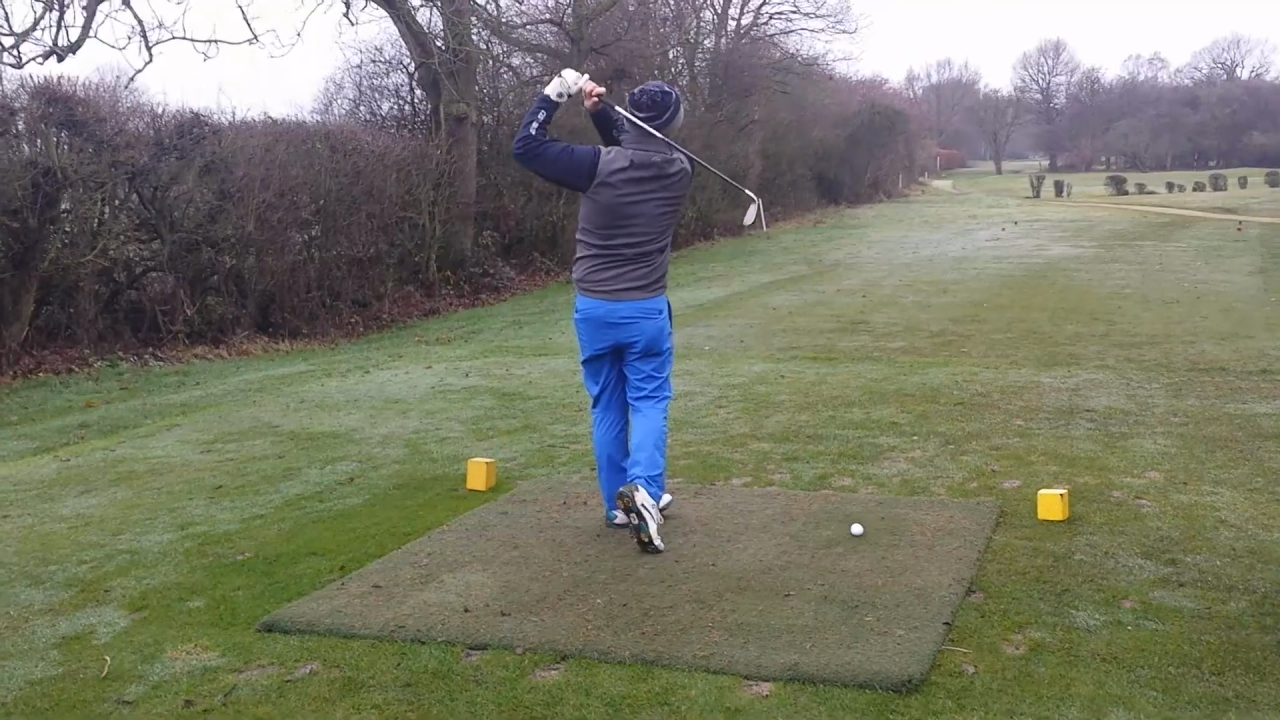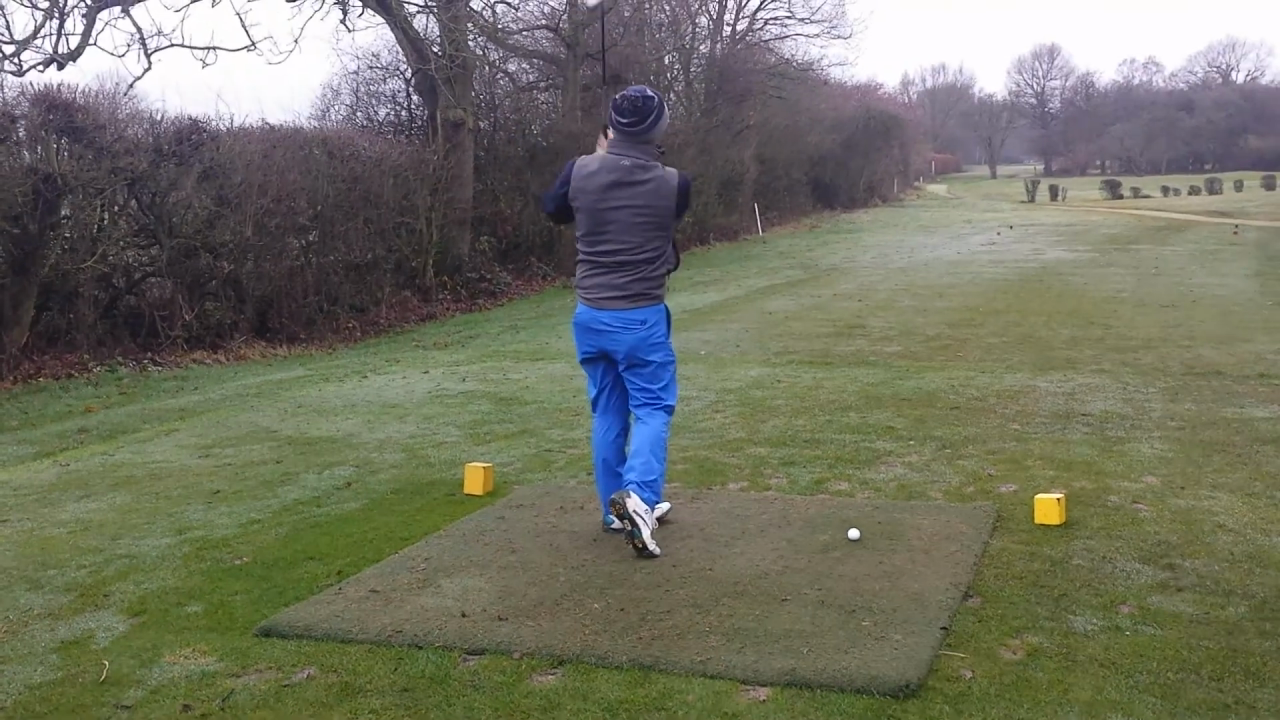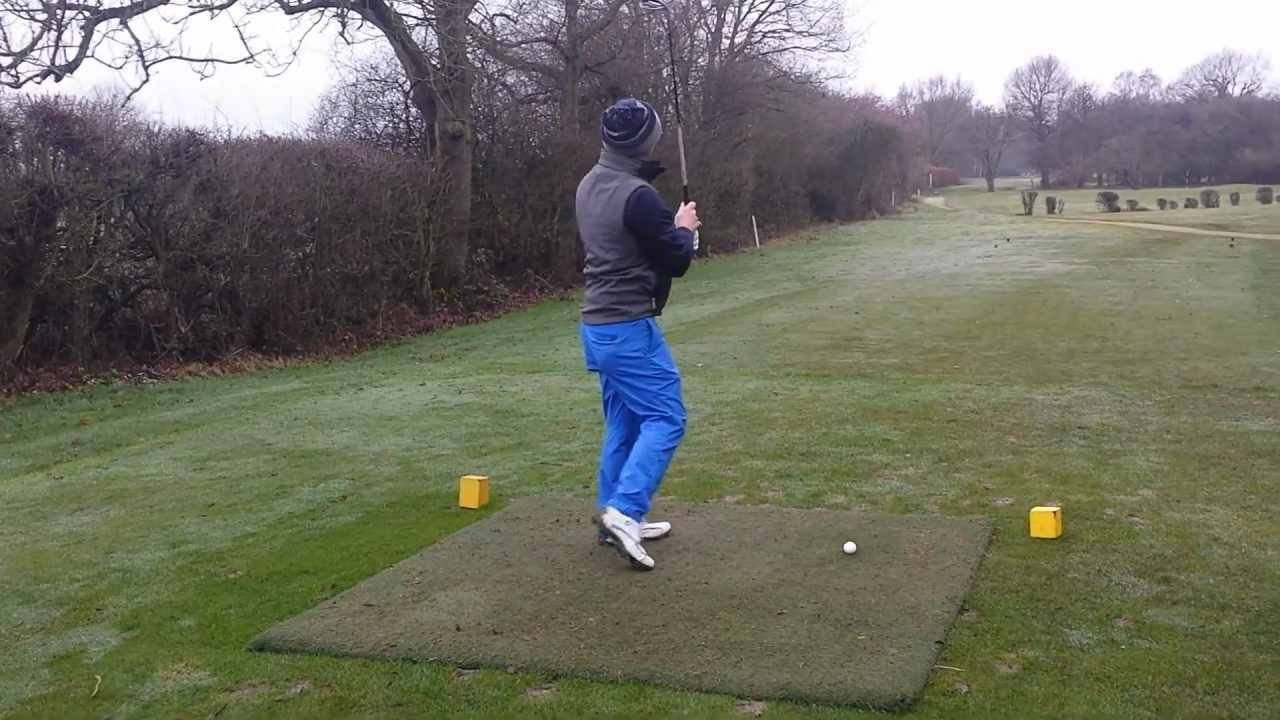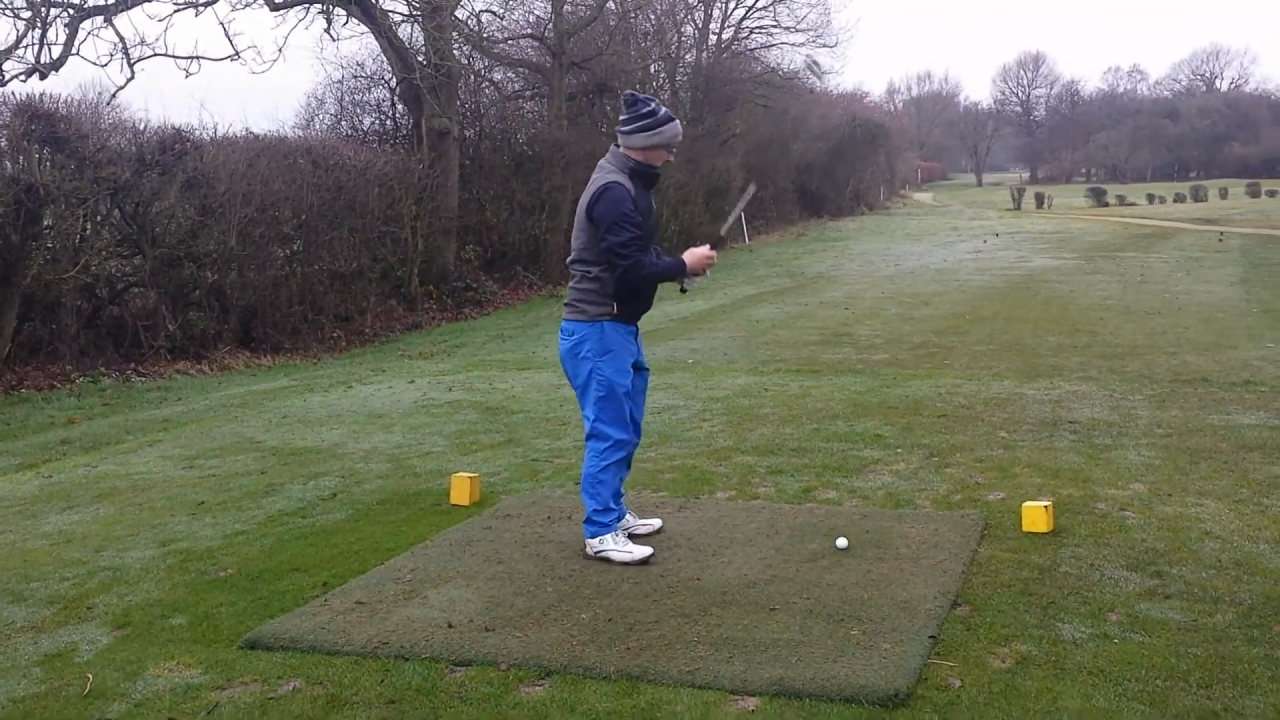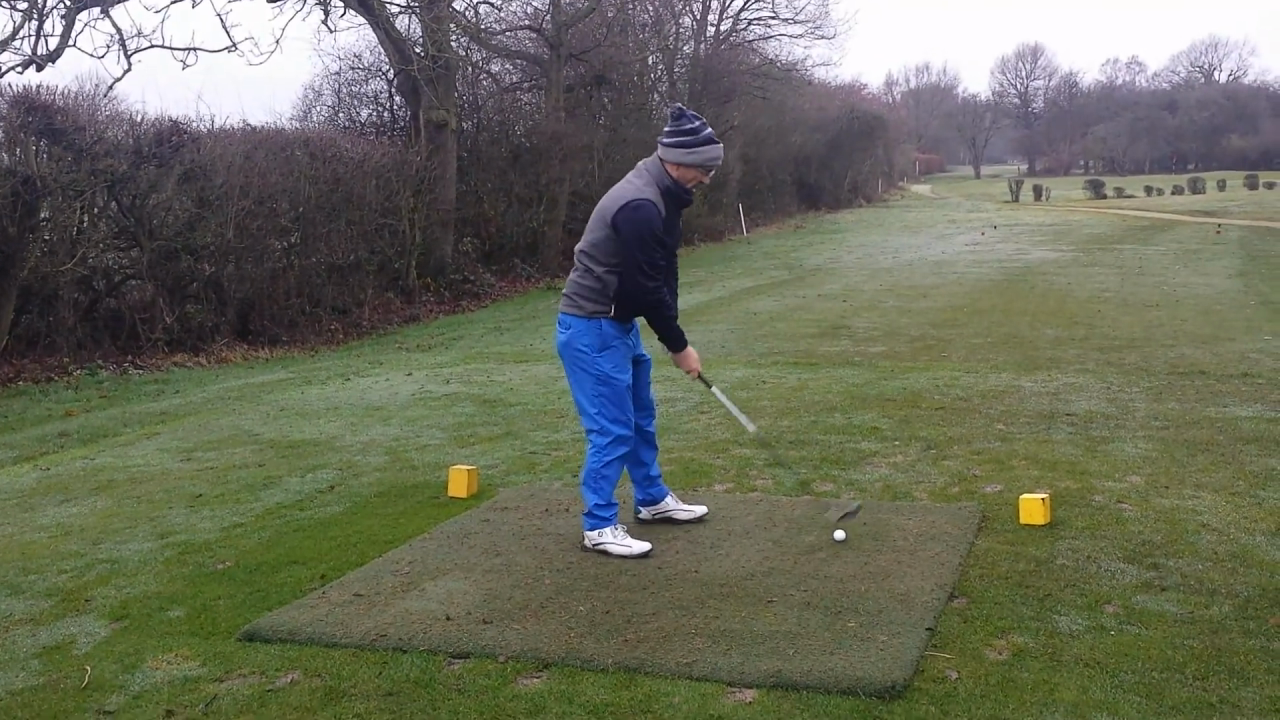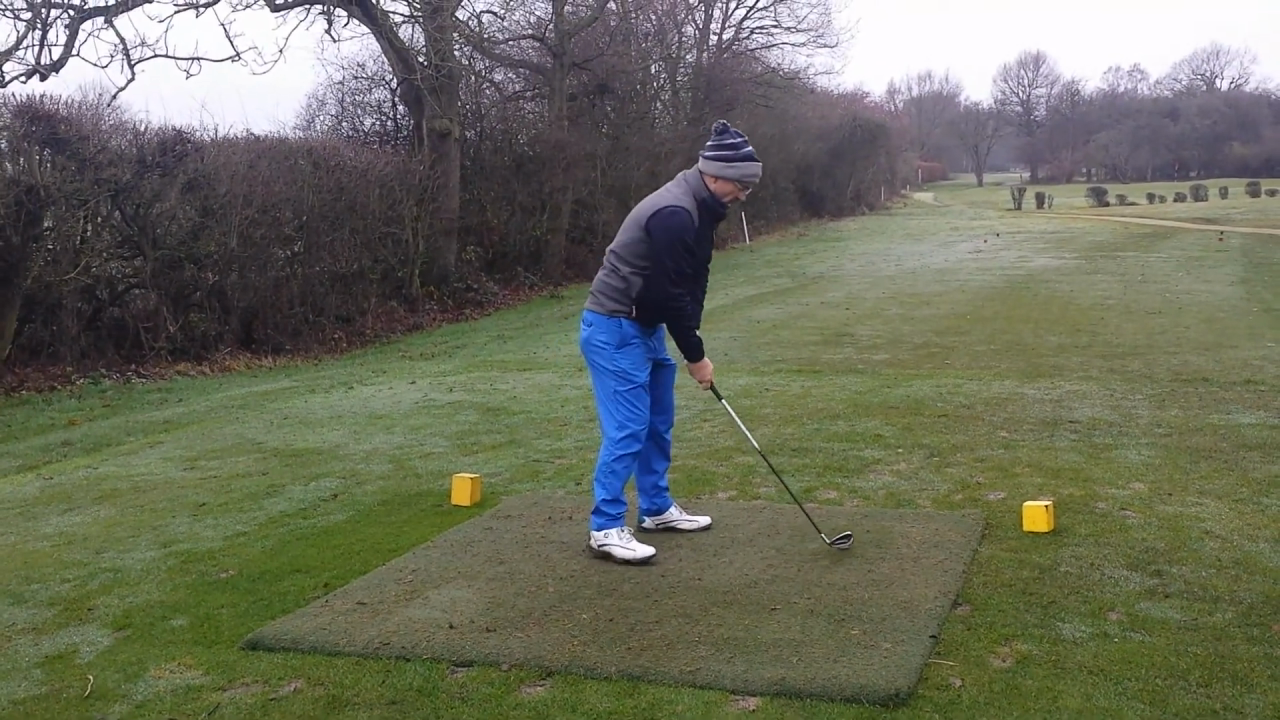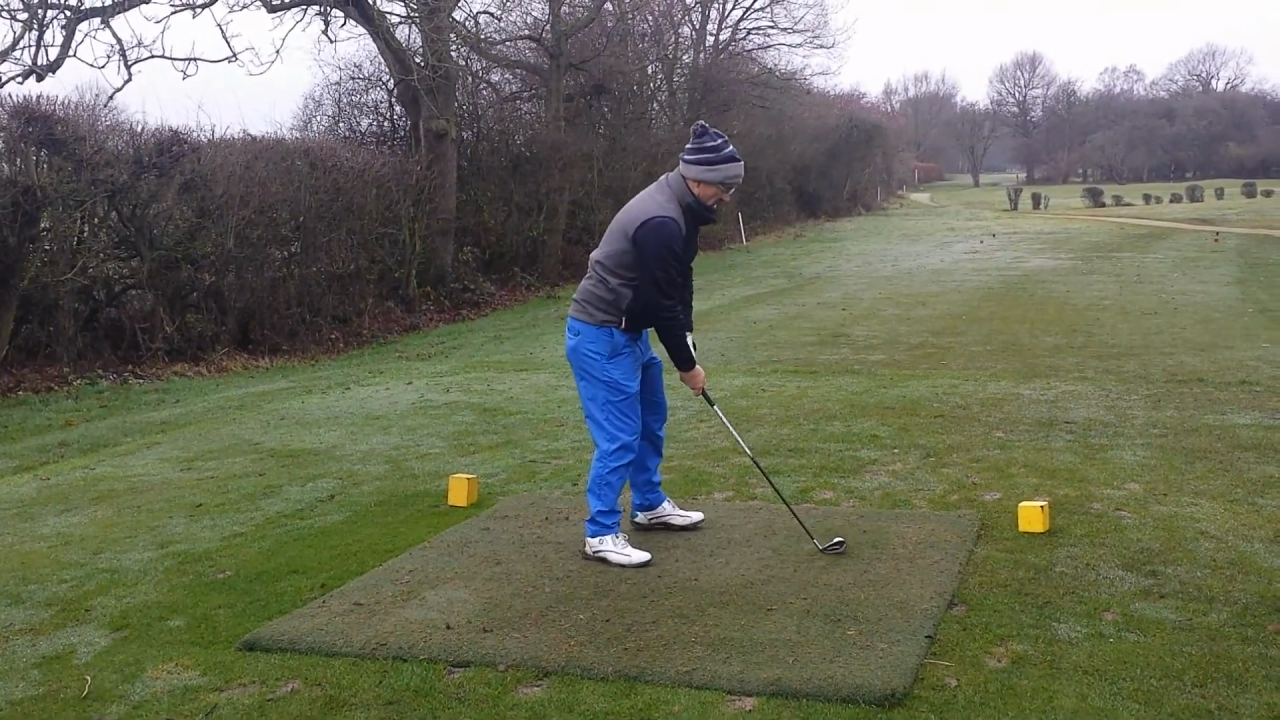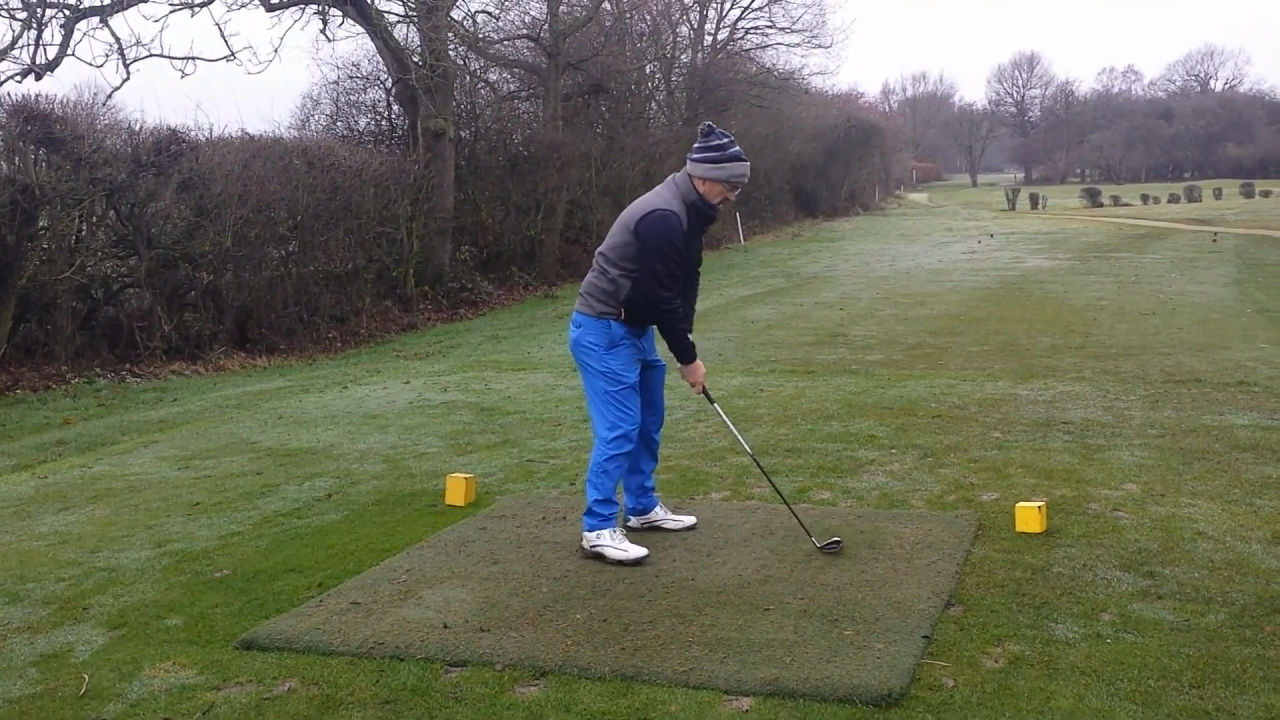
dt=0.5s
person 1, frame 1
left shoulder: (600, 166)
right shoulder: (680, 170)
left elbow: (526, 147)
left wrist: (555, 90)
right wrist: (599, 110)
left hip: (594, 308)
right hip: (647, 309)
left knee: (607, 407)
right knee: (649, 402)
left ankle: (618, 504)
right ankle: (644, 489)
person 1, frame 2
left shoulder: (580, 172)
right shoulder: (672, 183)
left elbow: (553, 211)
left hip: (590, 315)
right hip: (640, 317)
left knee: (608, 412)
right knee: (653, 408)
left ankle: (616, 506)
right ankle: (639, 496)
person 1, frame 3
left shoulder: (589, 186)
right shoulder: (638, 196)
right elbow: (676, 261)
left wrist: (667, 229)
right wrist: (684, 230)
left hip: (599, 325)
right hip: (630, 328)
left knee: (623, 424)
right knee: (664, 420)
left ankle: (618, 518)
right ankle: (622, 510)
person 1, frame 4
left shoulder: (625, 182)
right shoulder: (615, 191)
left elbow: (636, 256)
right elbow: (631, 269)
left wrist: (676, 263)
right wrist: (684, 265)
left hip: (617, 325)
right hip: (597, 329)
left knee: (626, 426)
right knee: (610, 430)
left ankle: (612, 511)
right ankle: (601, 533)
person 1, frame 5
left shoulder: (658, 193)
right shoulder: (640, 207)
left elbow: (661, 274)
right elbow: (648, 287)
left wrist: (673, 336)
right wrist: (679, 346)
left hip: (617, 322)
right hip: (592, 327)
left knee: (640, 416)
right knee: (612, 426)
left ankle: (653, 499)
right ankle: (599, 526)
person 1, frame 6
left shoulder: (697, 206)
right shoulder: (674, 214)
left elbow: (693, 280)
right elbow: (671, 293)
left wrist: (693, 339)
right wrist: (695, 355)
left hip: (644, 324)
right hip: (613, 327)
left knee: (657, 422)
right knee: (627, 426)
left ankle: (656, 508)
right ankle: (606, 527)
person 1, frame 7
left shoulder: (675, 203)
right shoulder: (661, 224)
left elbow: (677, 284)
right elbow: (662, 302)
left wrist: (687, 336)
right wrist: (687, 364)
left hip: (626, 329)
right hip: (601, 335)
left knee: (651, 418)
right knee: (619, 435)
left ankle: (649, 504)
right ankle: (601, 534)
person 1, frame 8
left shoulder: (687, 209)
right shoulder: (663, 218)
left elbow: (686, 280)
right elbow: (661, 295)
left wrist: (685, 339)
right wrist: (688, 358)
left hip: (635, 325)
right hip: (603, 329)
left knee: (647, 421)
right knee: (619, 428)
left ankle: (642, 507)
right ankle: (598, 527)
